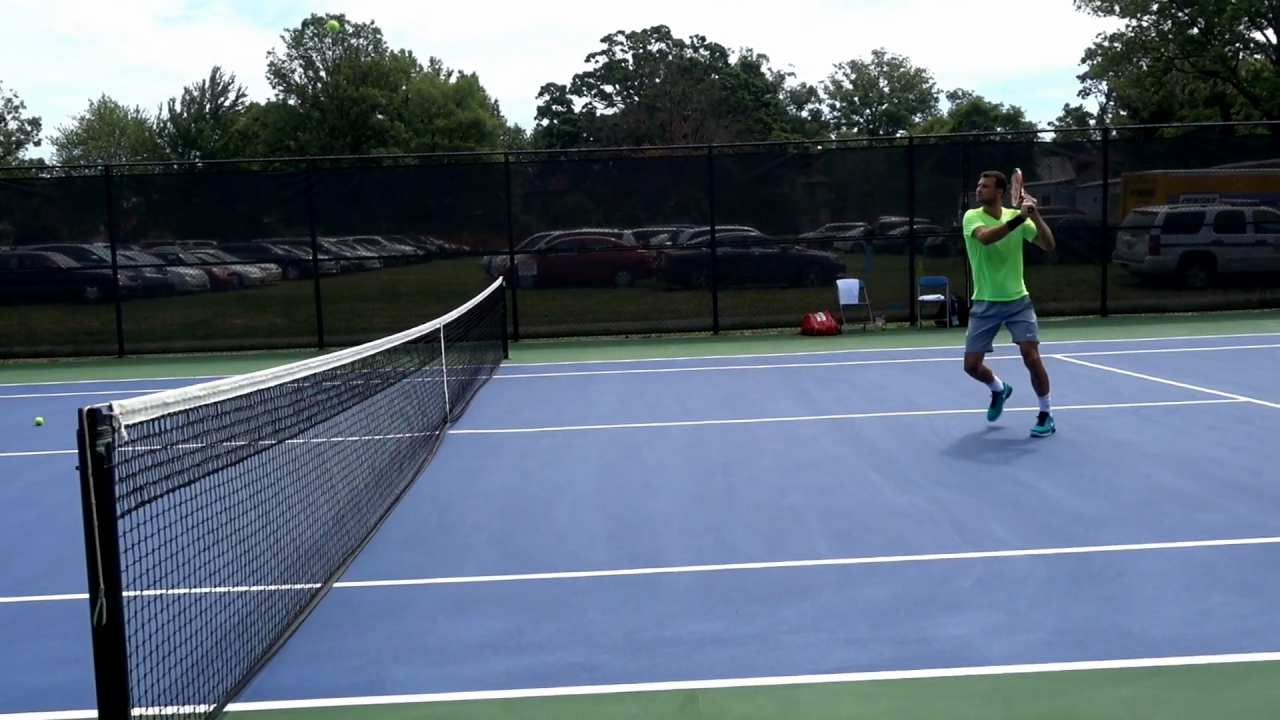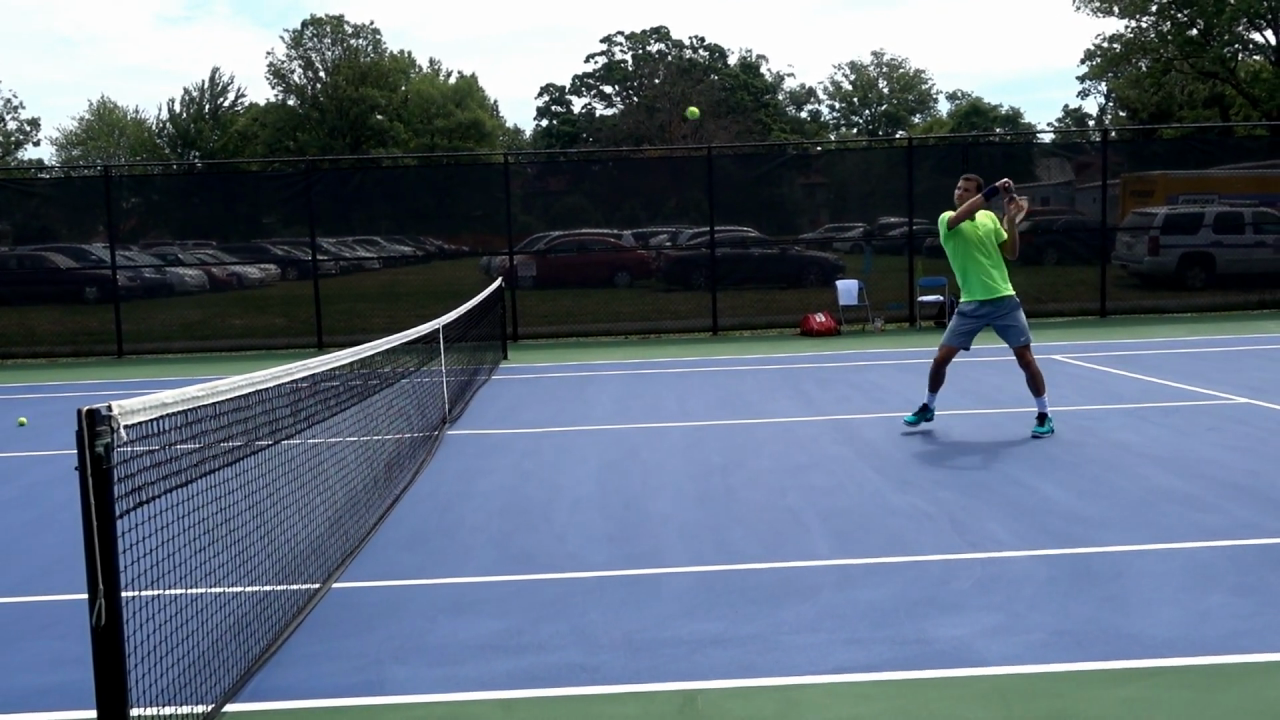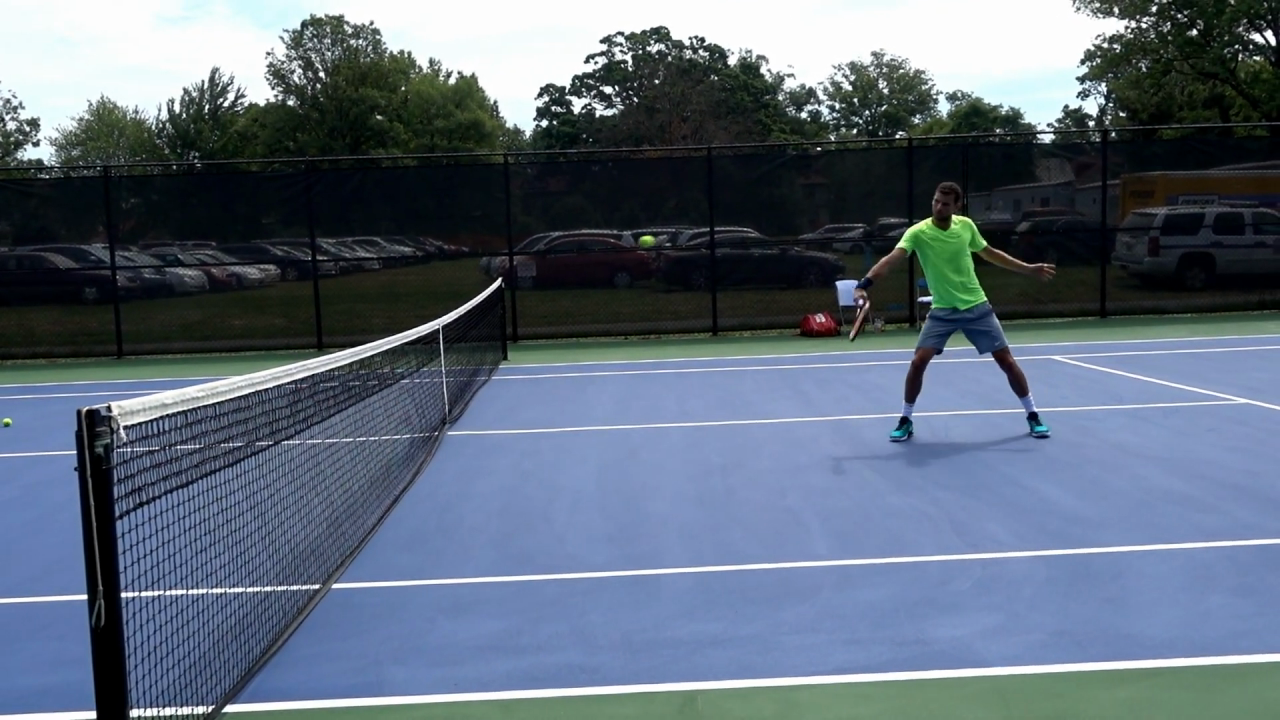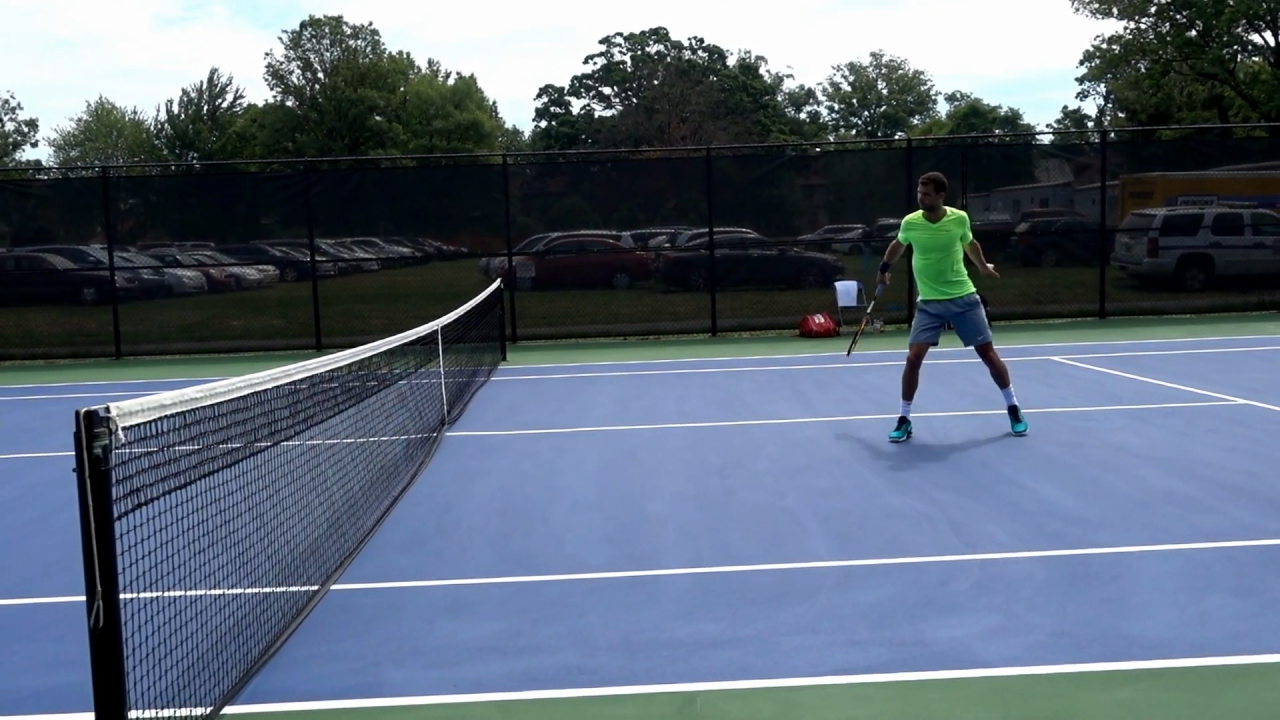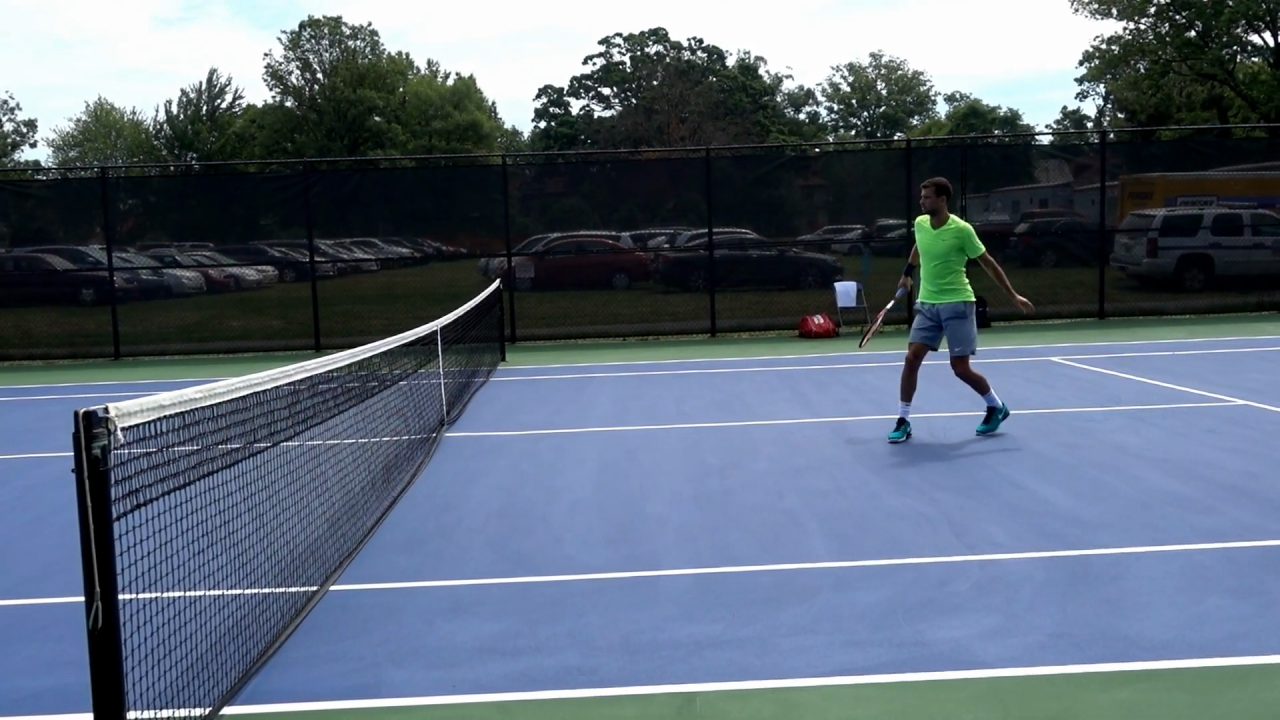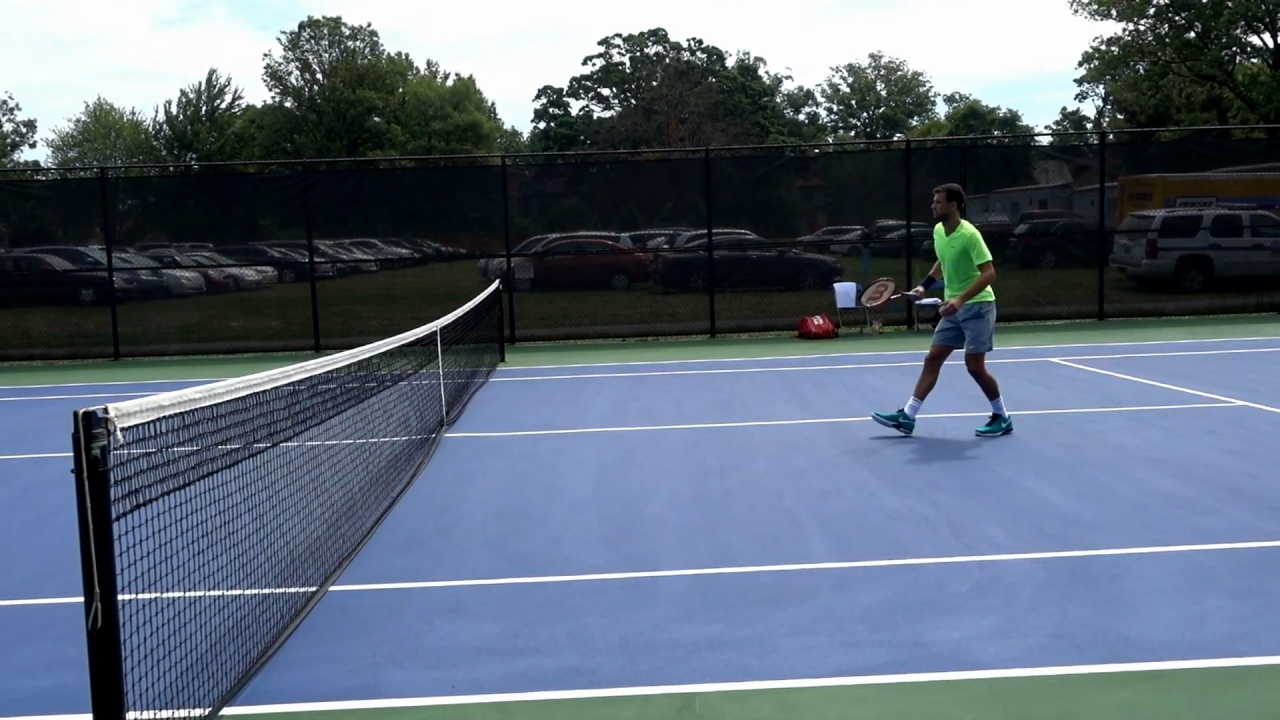
dt=0.2s
person 1, frame 1
left shoulder: (1017, 217)
right shoulder: (972, 216)
left elbow: (1049, 245)
right elbow: (986, 237)
left wrist: (1035, 215)
right wrist: (1018, 218)
left hip: (1017, 300)
right hip: (985, 303)
left knee: (1031, 357)
right knee: (971, 365)
left ankle: (1046, 414)
right ankle: (999, 389)
person 1, frame 2
left shoulder: (989, 218)
right shoulder: (948, 220)
left elbow: (1011, 253)
right elbow: (959, 216)
left wrist: (1011, 218)
right wrist: (992, 194)
left hip: (1004, 300)
right hip: (971, 304)
left knee: (1026, 359)
right knee: (941, 359)
left ankle: (1043, 415)
right ankle: (926, 407)
person 1, frame 3
left shoulder: (967, 226)
right shoulder: (918, 233)
left elbow: (989, 253)
right elbow: (892, 259)
left wrist: (1028, 268)
right wrist: (864, 285)
left hip: (977, 307)
right hip: (942, 311)
left knee: (1007, 362)
right knee: (918, 363)
left ankle: (1032, 415)
right ankle: (906, 420)
person 1, frame 4
left shoulder: (959, 218)
right shoulder: (910, 222)
right elbow: (897, 246)
left wrist: (983, 266)
right wrist: (883, 270)
left hip: (962, 299)
right hip: (928, 303)
left knee: (988, 356)
right knee: (913, 359)
left ankle: (1013, 408)
right ankle: (904, 420)
person 1, frame 5
left shoulder: (962, 229)
right shoulder: (920, 223)
left elbow: (987, 261)
left wrist: (1013, 295)
right wrist: (907, 272)
left hip: (958, 304)
right hip: (927, 305)
left knee: (961, 368)
right knee: (911, 360)
left ankle: (996, 406)
right ankle: (903, 421)
person 1, frame 6
left shoulder: (970, 235)
right shoulder: (938, 231)
left elbow: (989, 274)
left wrist: (961, 299)
right wrist: (924, 285)
left hip: (978, 305)
right hip: (954, 307)
left knee: (974, 365)
right knee: (933, 359)
left ankle: (1001, 418)
right ankle: (906, 417)
